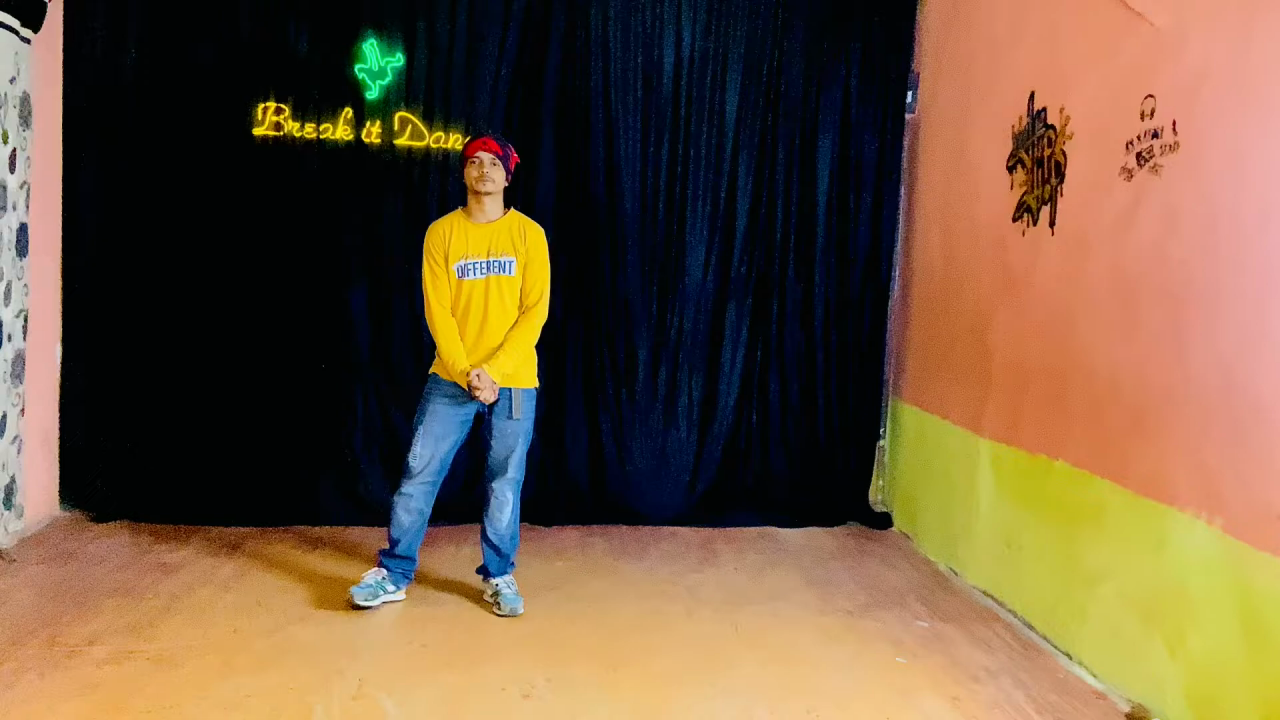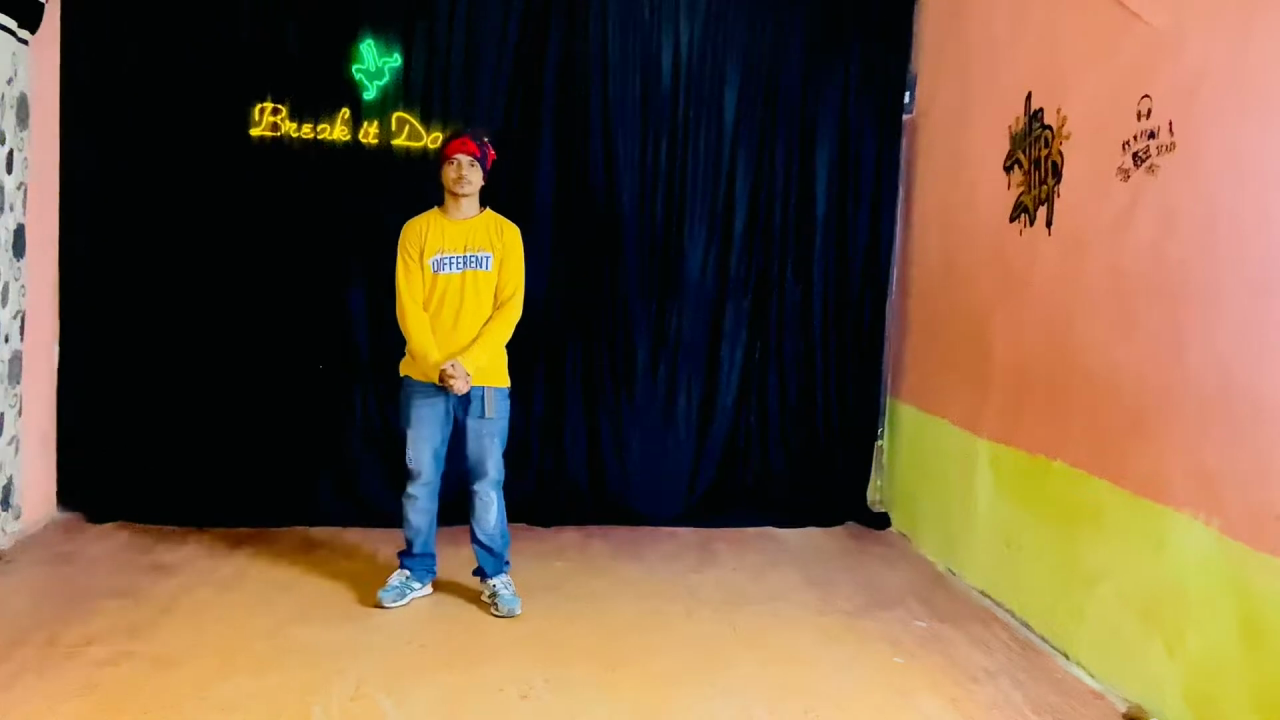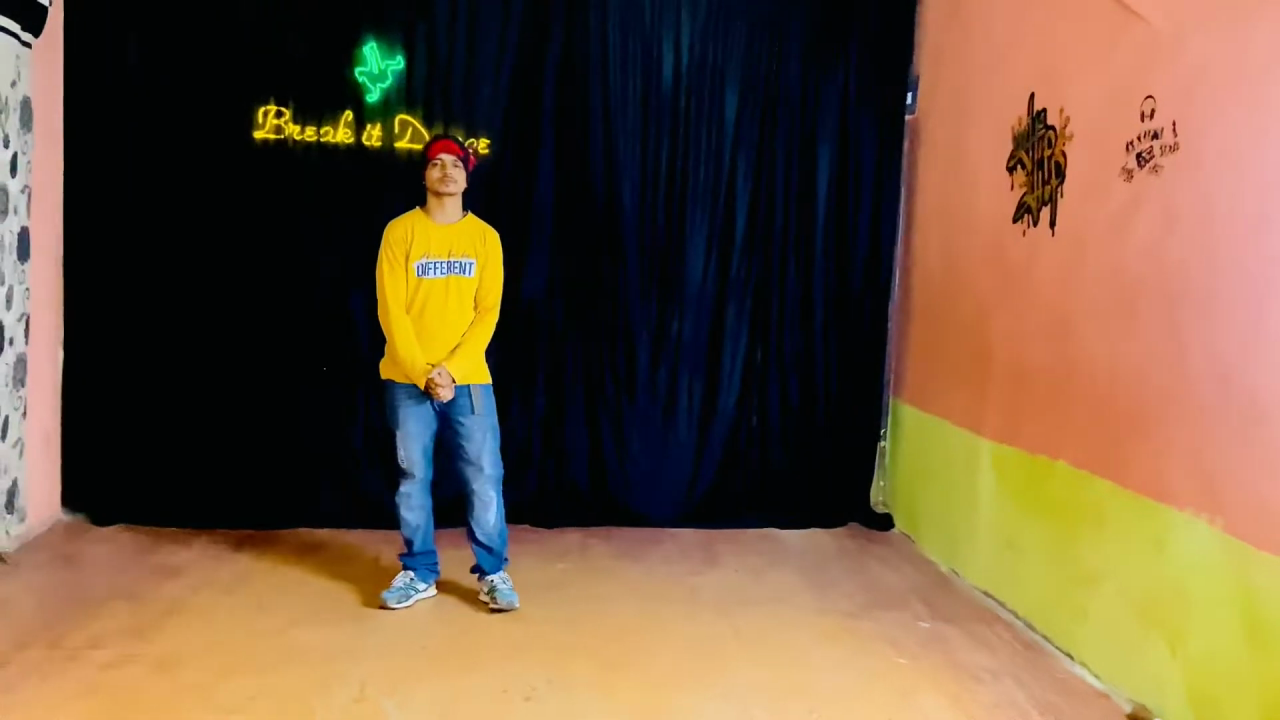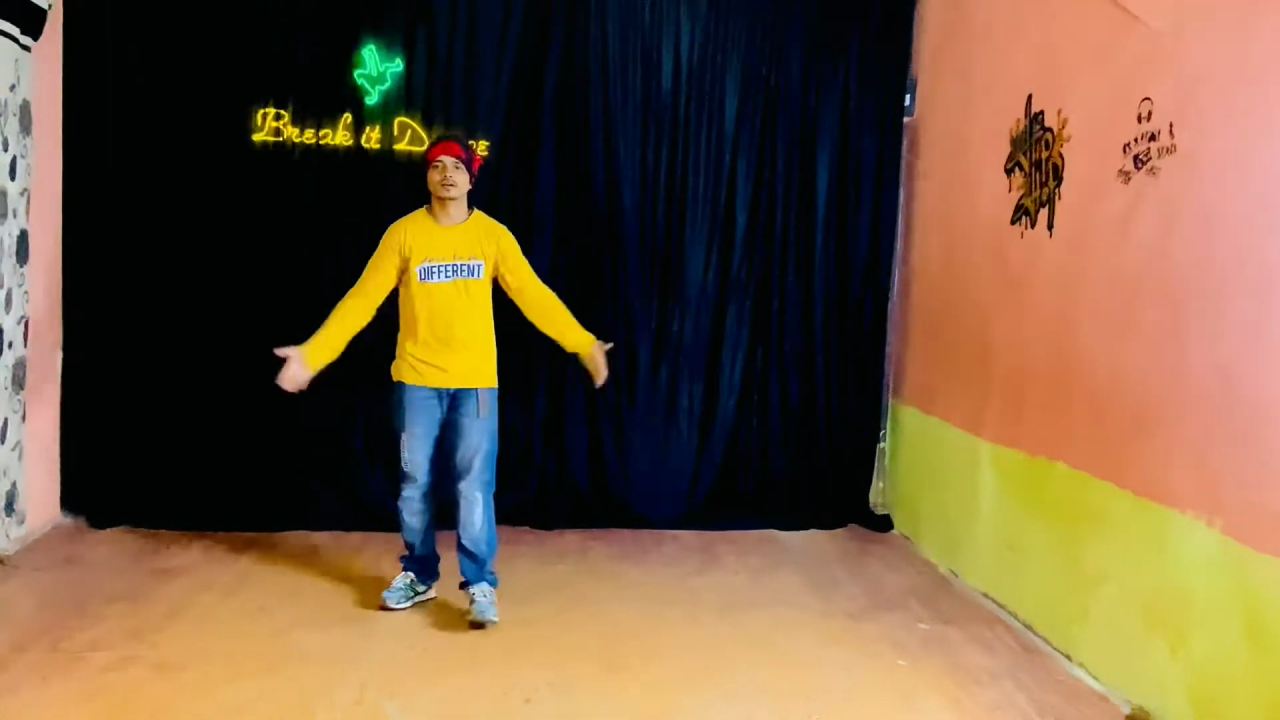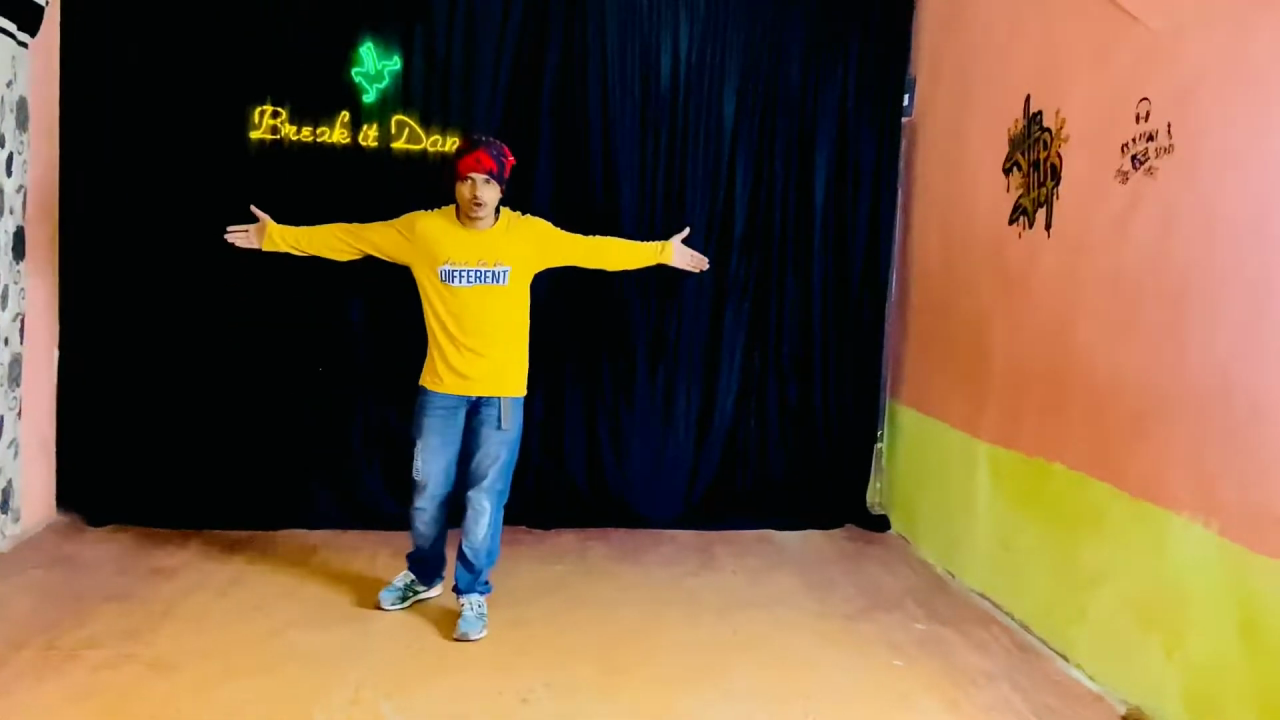
dt=0.5s
person 1, frame 1
left shoulder: (529, 234)
right shoulder: (441, 232)
left elbow: (536, 311)
right elbow: (438, 311)
left wrist: (495, 371)
right wrist: (466, 372)
left hip: (513, 378)
right hip: (450, 376)
left knee: (505, 479)
right knee: (420, 470)
left ankle: (498, 575)
right ankle: (394, 570)
person 1, frame 2
left shoulder: (504, 233)
right shoulder: (417, 231)
left elbow: (509, 308)
right elbow: (409, 308)
left wrist: (468, 363)
right wrist: (438, 367)
left hip: (486, 377)
right hip: (424, 376)
left knee: (487, 477)
right knee: (421, 476)
left ankle: (494, 576)
right ankle: (416, 571)
person 1, frame 3
left shoulder: (485, 237)
right shoulder: (400, 232)
left elbow: (487, 313)
right elbow: (392, 311)
left wrist: (452, 370)
right wrist: (424, 374)
left hip: (468, 377)
right hip: (408, 378)
left knee: (485, 473)
right knee: (414, 476)
left ankle: (493, 572)
right ankle: (419, 573)
person 1, frame 4
left shoulder: (494, 234)
right shoulder: (403, 233)
left elbow: (533, 294)
right elbow: (363, 298)
left wrist: (583, 344)
right wrist: (313, 353)
left hip: (475, 381)
right hip: (417, 380)
left knee: (474, 481)
right knee: (415, 479)
left ankle: (479, 583)
right ankle: (419, 574)
person 1, frame 5
left shoulder: (529, 234)
right shoulder: (421, 230)
left elbow: (594, 250)
right elbow: (349, 237)
left wrist: (662, 252)
right wrist: (275, 235)
left hip: (502, 390)
right hip: (441, 386)
left knee: (486, 494)
right knee: (429, 487)
left ankle: (473, 594)
right ankle: (423, 575)
